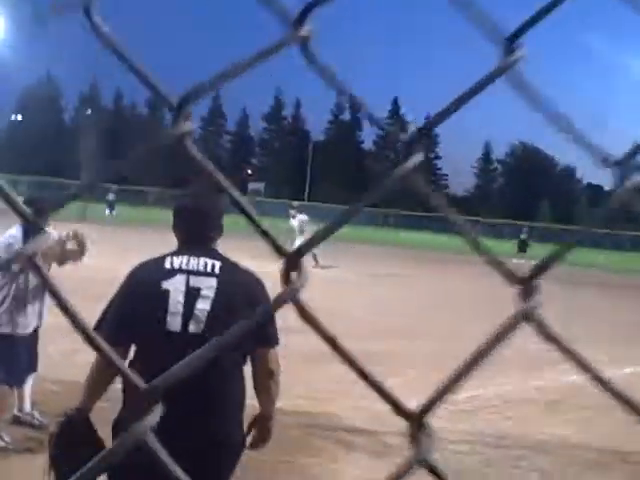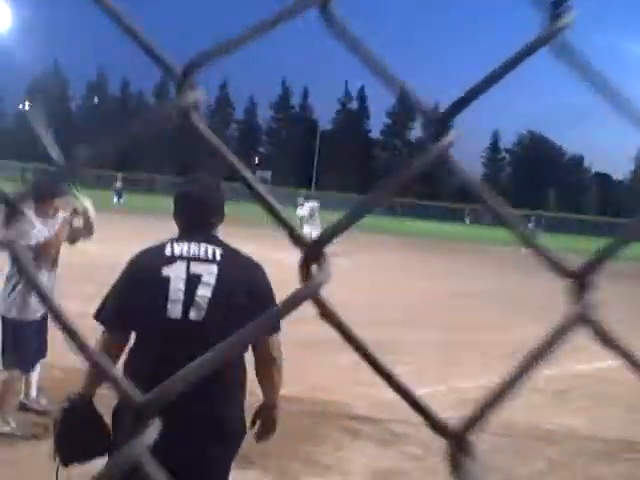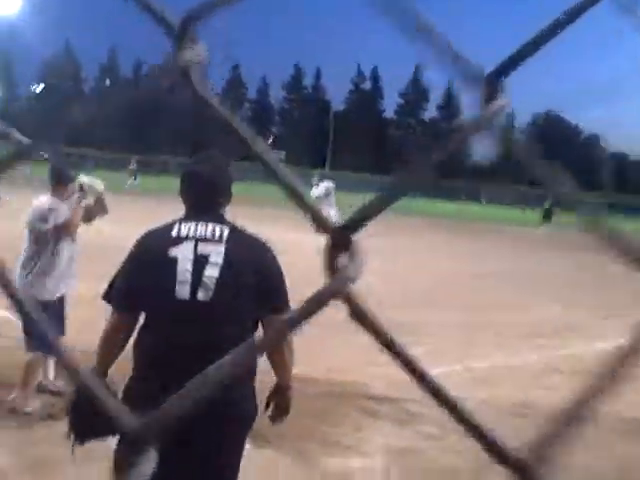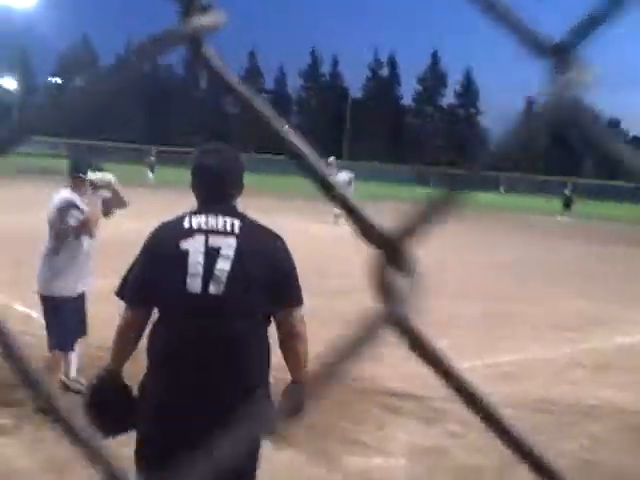
dt=0.1s
person 1, frame 1
left shoulder: (144, 276)
right shoulder: (246, 285)
right elbow: (267, 365)
left wrist: (84, 407)
right wrist: (267, 413)
right hip: (214, 429)
person 1, frame 2
left shoulder: (144, 263)
right shoulder: (247, 272)
left elbow: (111, 344)
right elbow: (269, 353)
left wrist: (86, 394)
right wrist: (271, 403)
right hip: (214, 417)
person 1, frame 3
left shoulder: (151, 244)
right shoulder: (256, 252)
left elbow: (121, 322)
left wrist: (99, 372)
right wrist: (284, 384)
left hip: (155, 392)
right hip: (225, 398)
person 1, frame 4
left shoulder: (163, 238)
right shoulder: (268, 244)
left elbow: (133, 318)
right elbow: (291, 327)
left wrist: (112, 370)
right wrist: (298, 380)
left hip: (168, 389)
right hip: (238, 393)
person 2, frame 1
left shoulder: (46, 236)
right elbow: (33, 263)
right wrist: (59, 243)
left hip: (31, 316)
left knee: (27, 368)
left ankle: (24, 410)
person 2, frame 2
left shoulder: (55, 219)
right shoulder: (25, 223)
left elbow: (84, 234)
right elbow: (48, 249)
left wrist: (86, 216)
right wrist: (69, 219)
left hip: (39, 302)
left knee: (35, 354)
left ankle: (29, 396)
person 2, frame 3
left shoulder: (69, 202)
right shoulder: (45, 206)
left elbow: (98, 212)
right elbow: (69, 229)
right wrist: (79, 198)
left hip: (55, 285)
right hip: (37, 287)
left knee: (52, 337)
right knee: (40, 344)
left ankle: (47, 379)
right ankle: (22, 396)
person 2, frame 4
left shoulder: (87, 197)
right shoulder: (65, 202)
left elbow: (119, 204)
right elbow: (90, 227)
left wrist: (111, 188)
right wrist: (96, 194)
left hip: (75, 281)
right hip: (58, 284)
left knee: (74, 333)
right knee: (62, 341)
left ankle: (69, 376)
